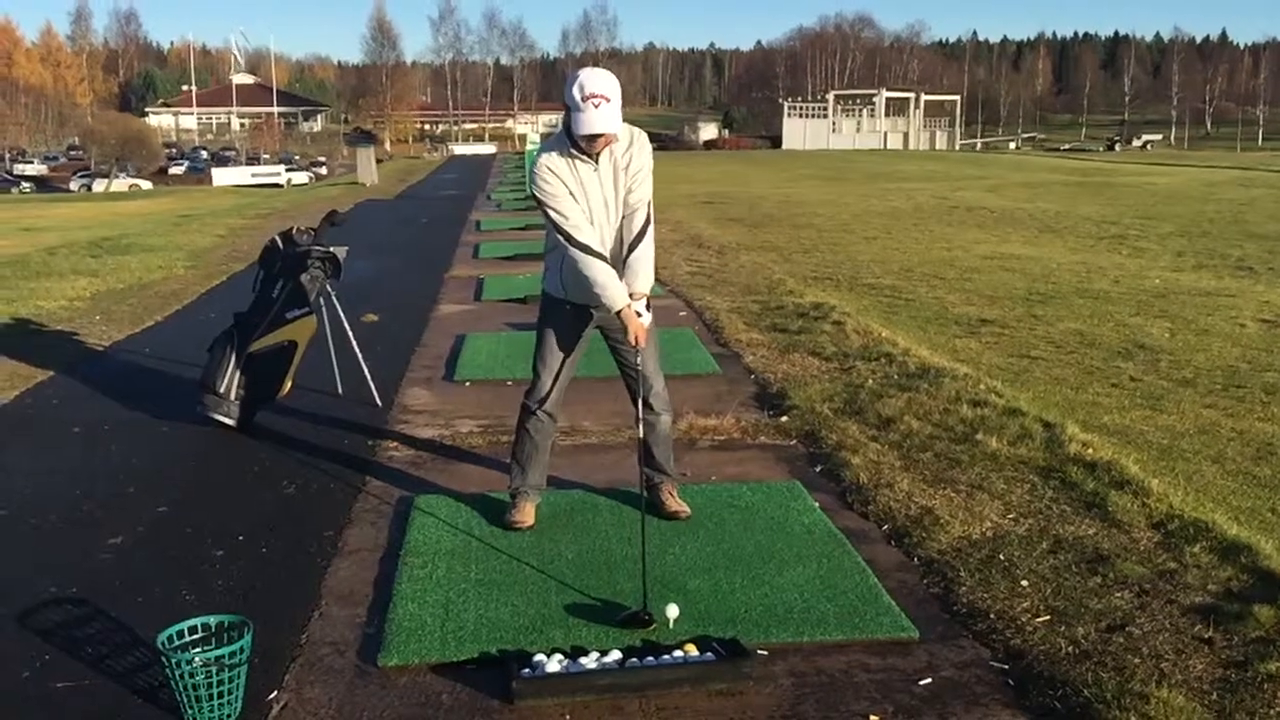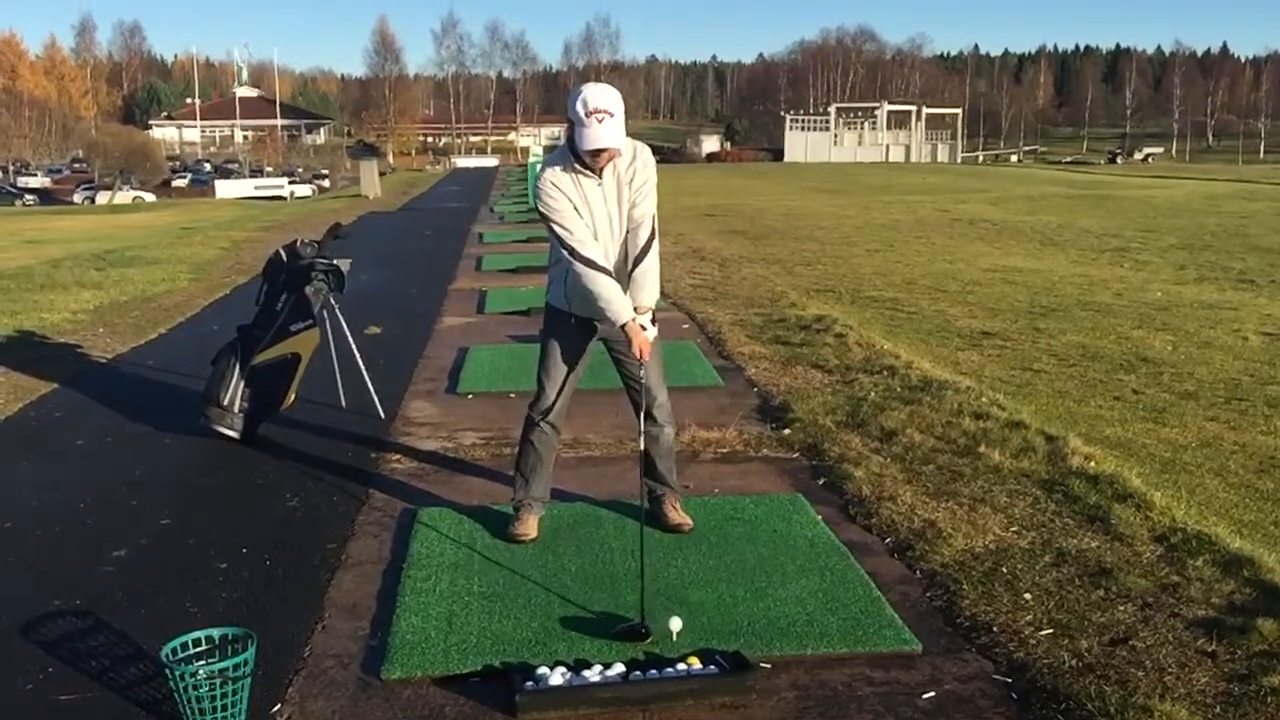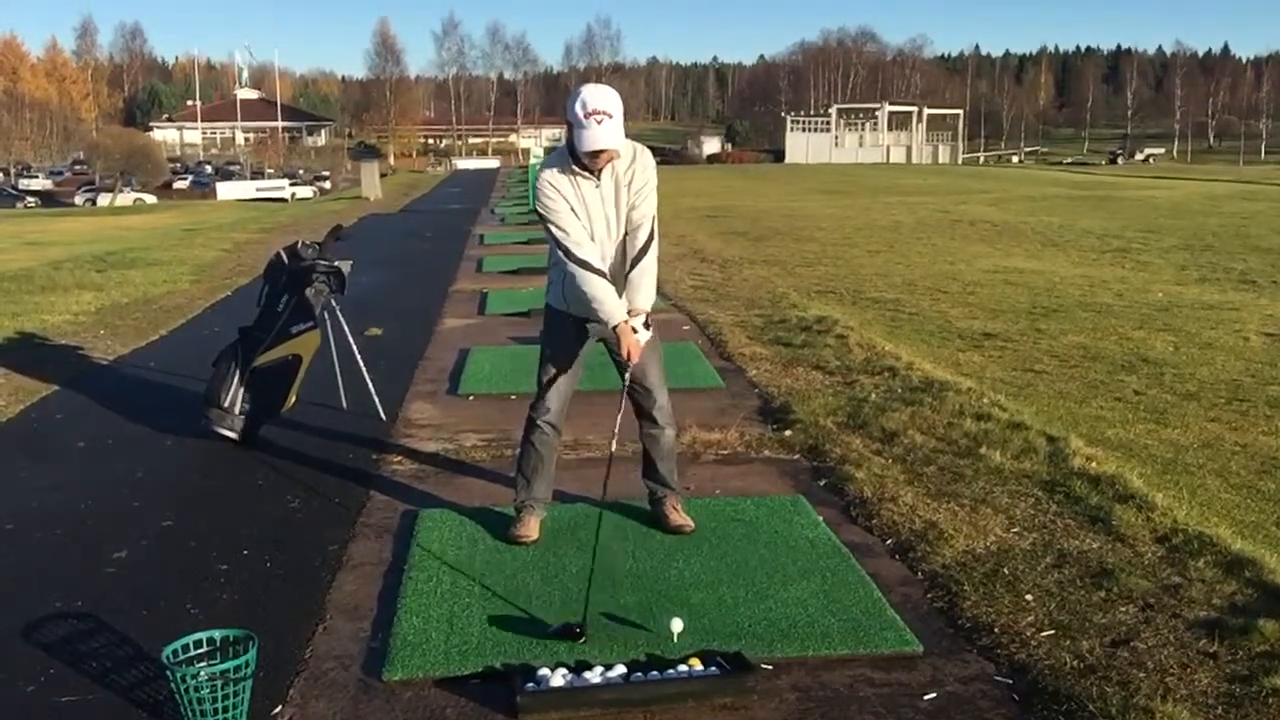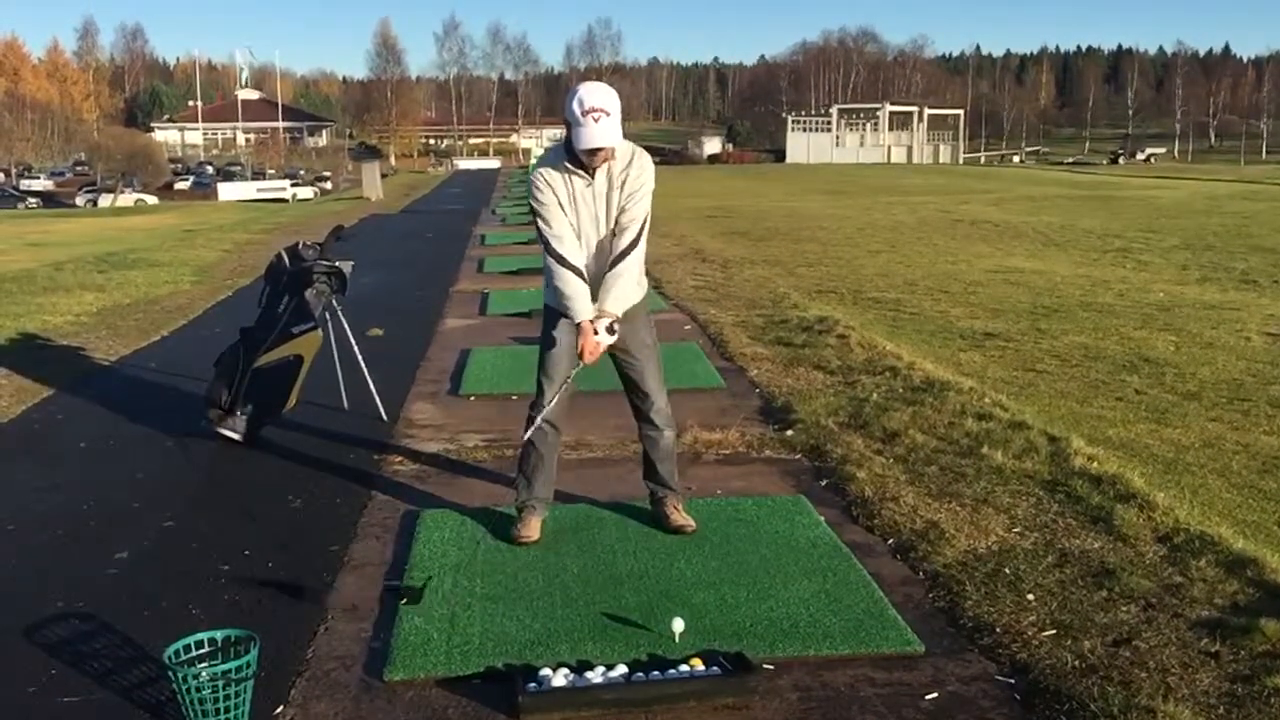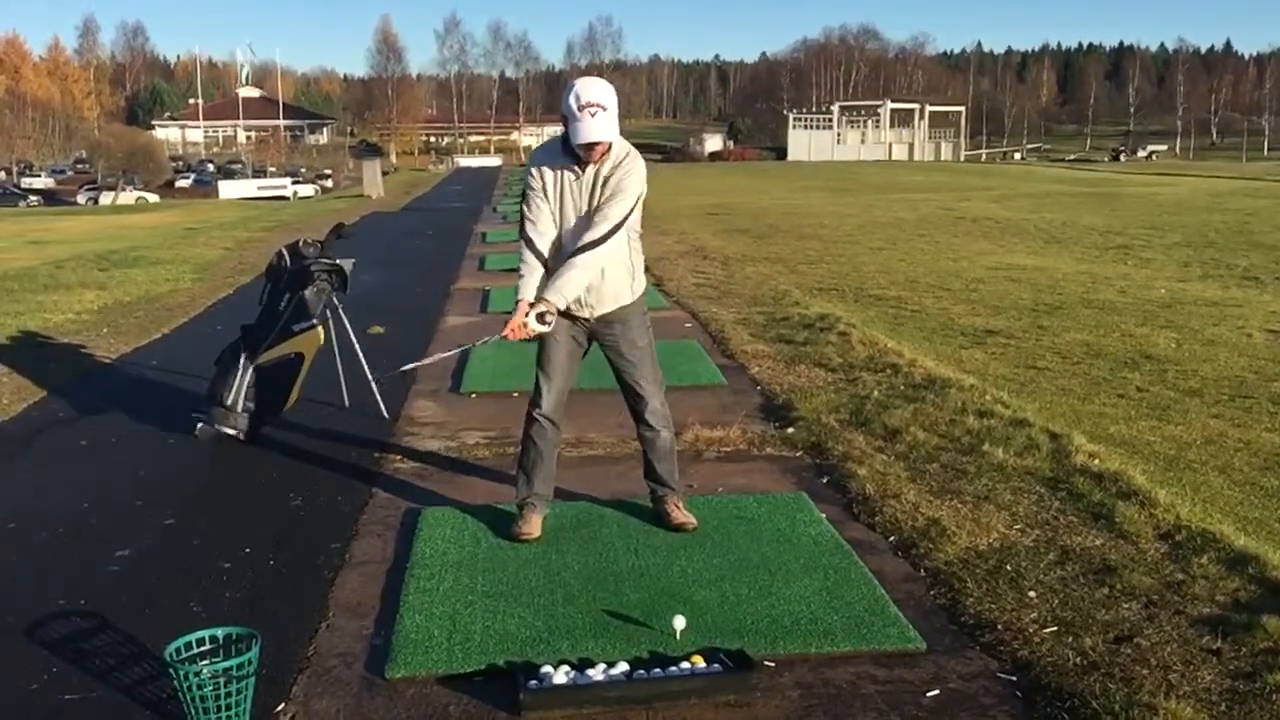
dt=1s
person 1, frame 1
left shoulder: (635, 145)
right shoulder: (548, 166)
left elbow: (638, 223)
right elbow: (580, 242)
left wrist: (637, 295)
right wrist: (619, 307)
left hip: (627, 293)
right hip: (568, 296)
left knee: (653, 392)
right knee: (542, 397)
left ankle: (660, 483)
right ankle: (524, 492)
person 1, frame 2
left shoulder: (638, 159)
right shoulder: (552, 180)
left elbow: (643, 236)
right elbow: (584, 256)
left wrist: (642, 308)
right wrist: (625, 320)
left hip: (631, 306)
right hip: (572, 309)
left knee: (656, 404)
right knee: (546, 409)
left ankle: (663, 495)
right ankle: (528, 504)
person 1, frame 3
left shoulder: (638, 161)
right shoulder: (550, 181)
left elbow: (642, 241)
right elbow: (579, 257)
left wrist: (636, 312)
right wrist: (615, 322)
left hip: (629, 306)
right hip: (571, 309)
left knee: (656, 405)
right knee: (546, 409)
left ankle: (665, 496)
right ankle: (530, 505)
person 1, frame 4
left shoulder: (637, 164)
right shoulder: (546, 175)
left elbow: (629, 246)
right elbow: (561, 254)
left wrist: (606, 313)
right wrist: (583, 321)
left hip: (625, 303)
right hip: (567, 307)
left knee: (654, 404)
right knee: (546, 408)
left ankle: (665, 497)
right ankle: (531, 505)
person 1, frame 5
left shoulder: (629, 165)
right shoulder: (543, 163)
left elbow: (597, 242)
right elbow: (536, 238)
left wrist: (546, 302)
right wrist: (526, 300)
left hip: (619, 302)
right hip: (560, 305)
left knee: (650, 403)
right knee: (545, 406)
left ankle: (666, 495)
right ankle: (533, 503)
